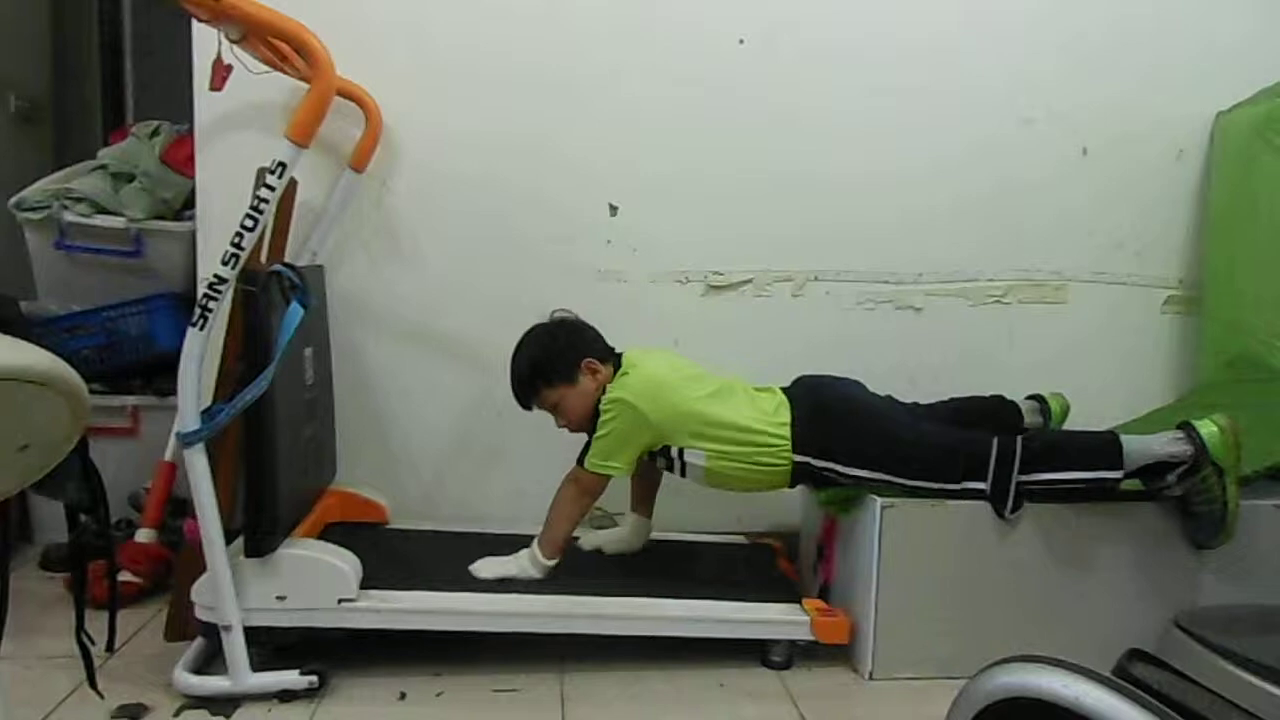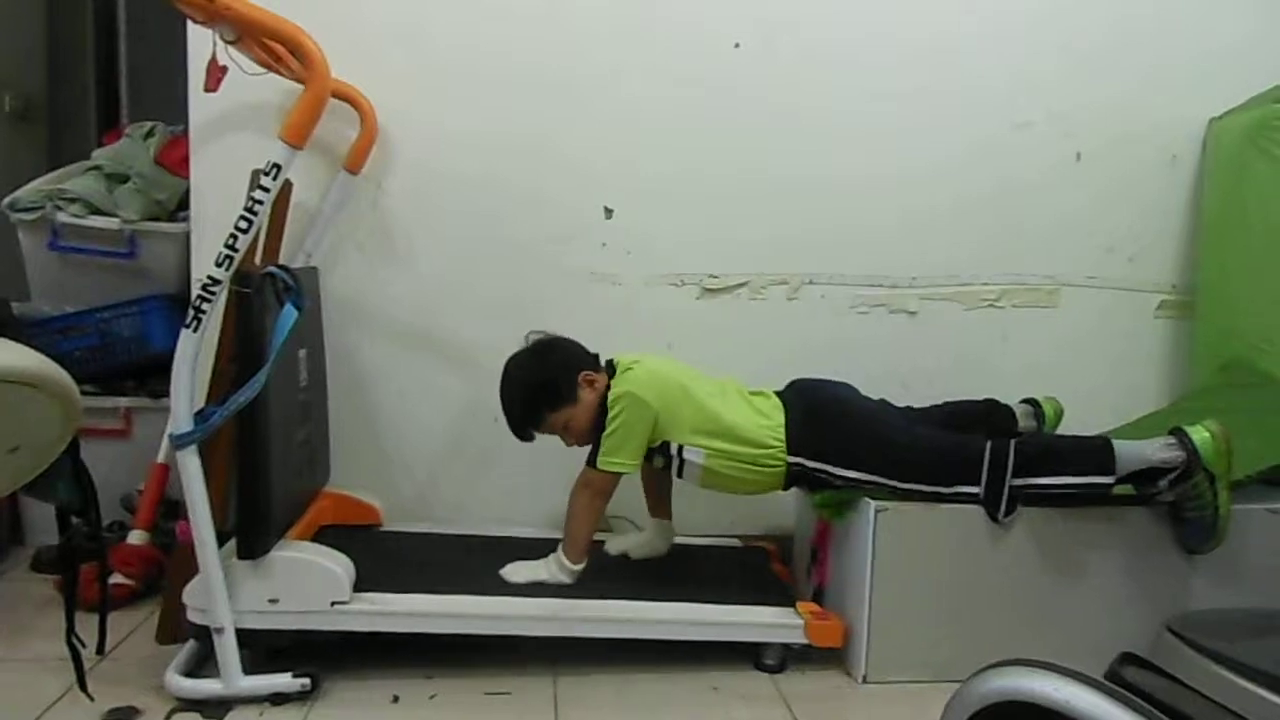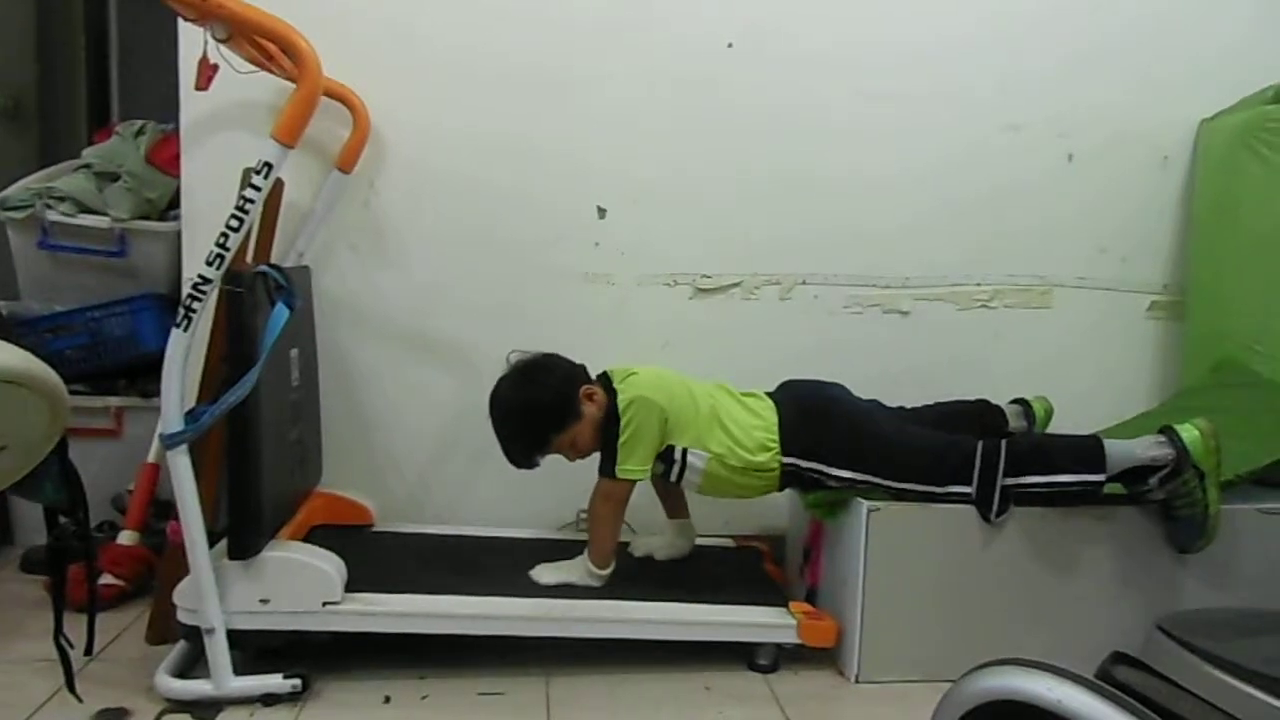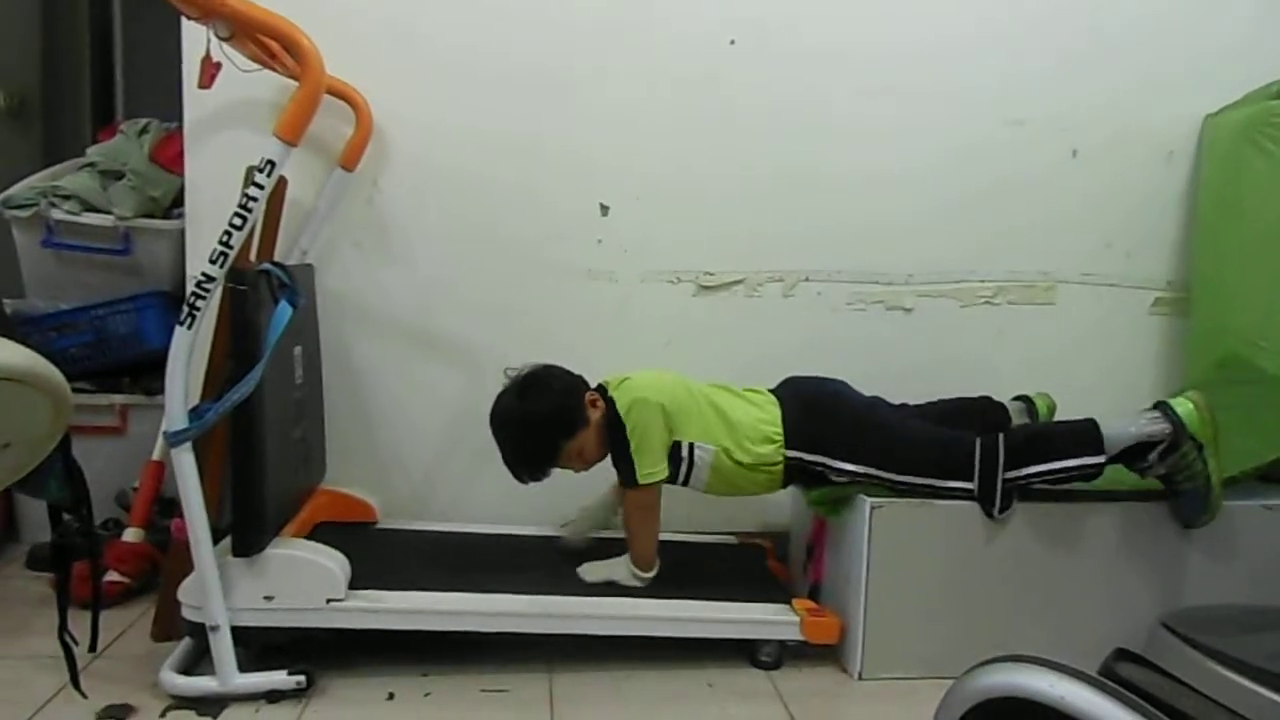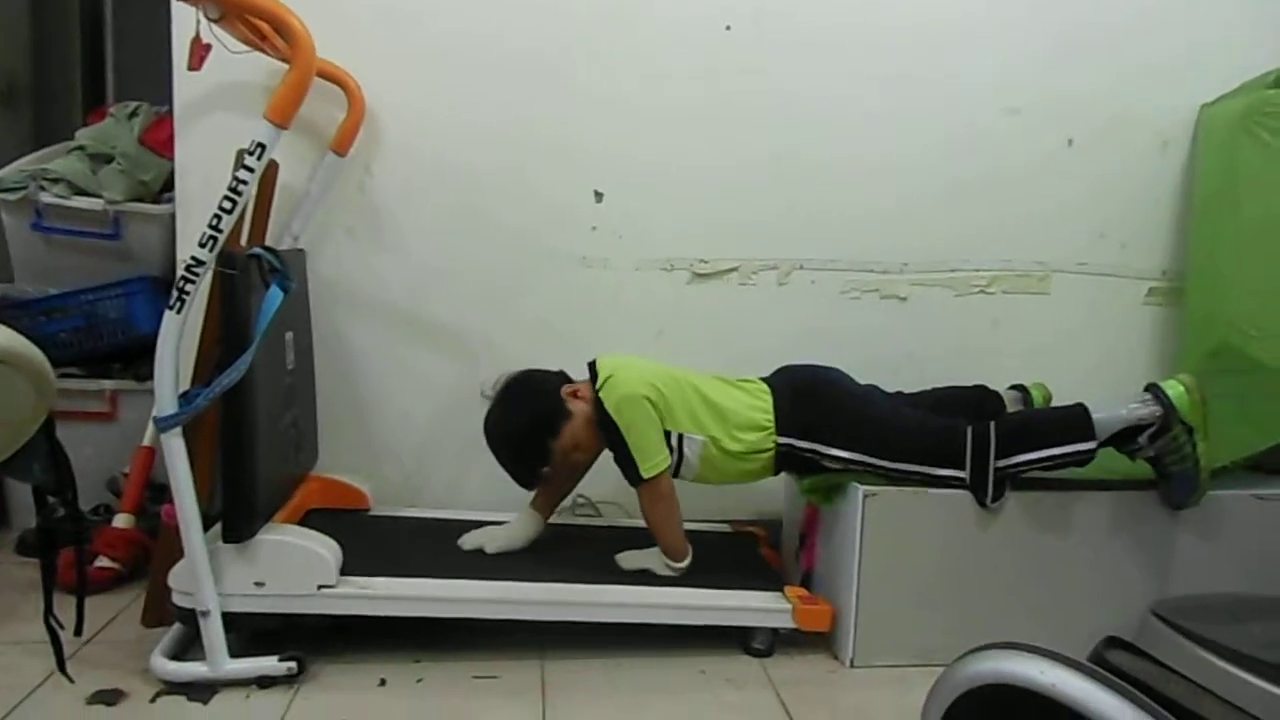
dt=0.5s
person 1, frame 1
left shoulder: (625, 399)
right shoulder: (639, 366)
left elbow: (581, 485)
right elbow: (650, 456)
left wrist: (537, 559)
right wrist: (634, 529)
left hip: (822, 438)
right hip: (813, 404)
left knee: (987, 470)
right knee: (930, 424)
left ankle: (1181, 454)
person 1, frame 2
left shoulder: (628, 394)
right shoulder: (632, 371)
left elbow: (593, 488)
right elbow: (657, 457)
left wrist: (565, 563)
right wrist: (657, 534)
left hip: (816, 441)
right hip: (806, 413)
left knee: (980, 471)
right knee: (922, 427)
left ankle: (1175, 456)
person 1, frame 3
left shoulder: (636, 400)
right shoulder: (621, 385)
left elbow: (610, 495)
right elbow: (662, 461)
left wrist: (592, 566)
right wrist: (678, 533)
left hip: (811, 439)
right hip: (799, 411)
left knee: (974, 472)
right knee: (913, 430)
left ankle: (1162, 456)
right ankle: (1013, 416)
person 1, frame 4
left shoulder: (631, 404)
right shoulder: (614, 405)
left elbow: (641, 503)
right elbow: (635, 486)
left wrist: (632, 567)
right wrist: (593, 519)
left hip: (815, 434)
right hip: (799, 412)
left knee: (979, 466)
right knee: (921, 425)
left ankle: (1158, 431)
right ankle: (1017, 412)
person 1, frame 5
left shoulder: (621, 398)
right shoulder: (601, 381)
left elbow: (657, 493)
right elbow: (564, 468)
left wrist: (671, 558)
right wrist: (525, 525)
left hip: (806, 423)
right hip: (793, 397)
left knee: (969, 456)
right knee: (912, 413)
left ankle: (1145, 417)
right ankle: (1011, 402)
